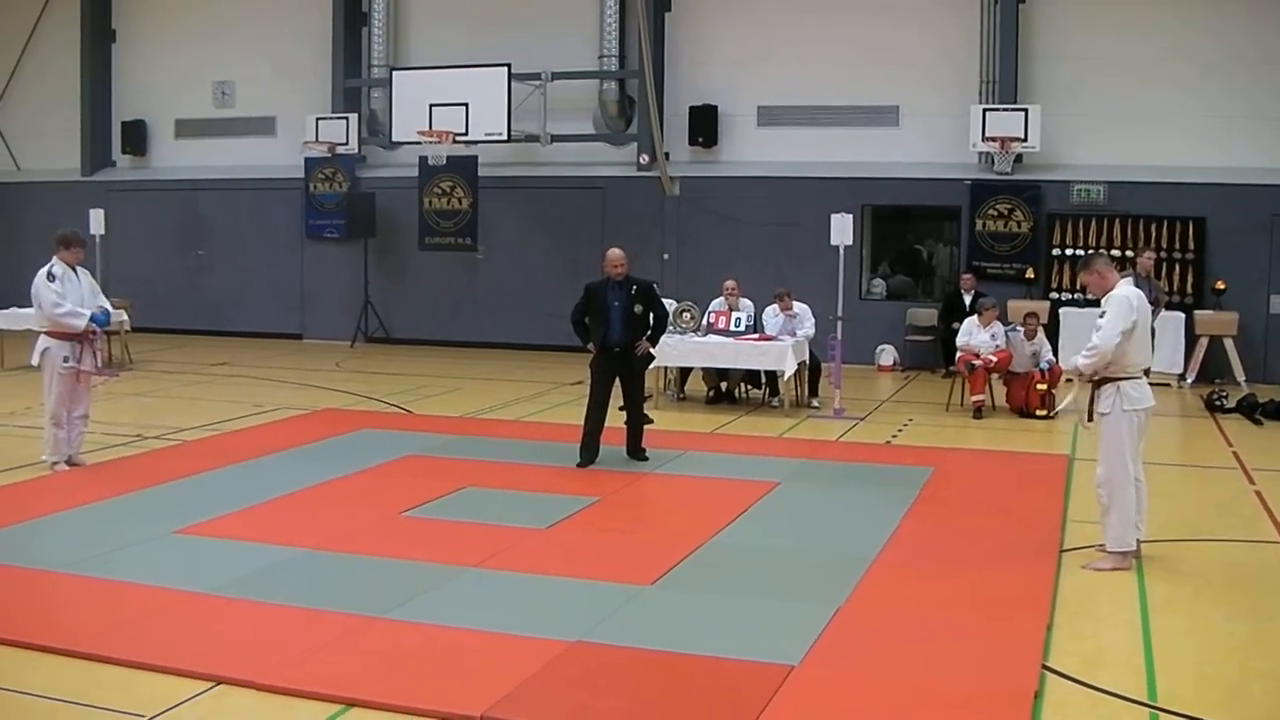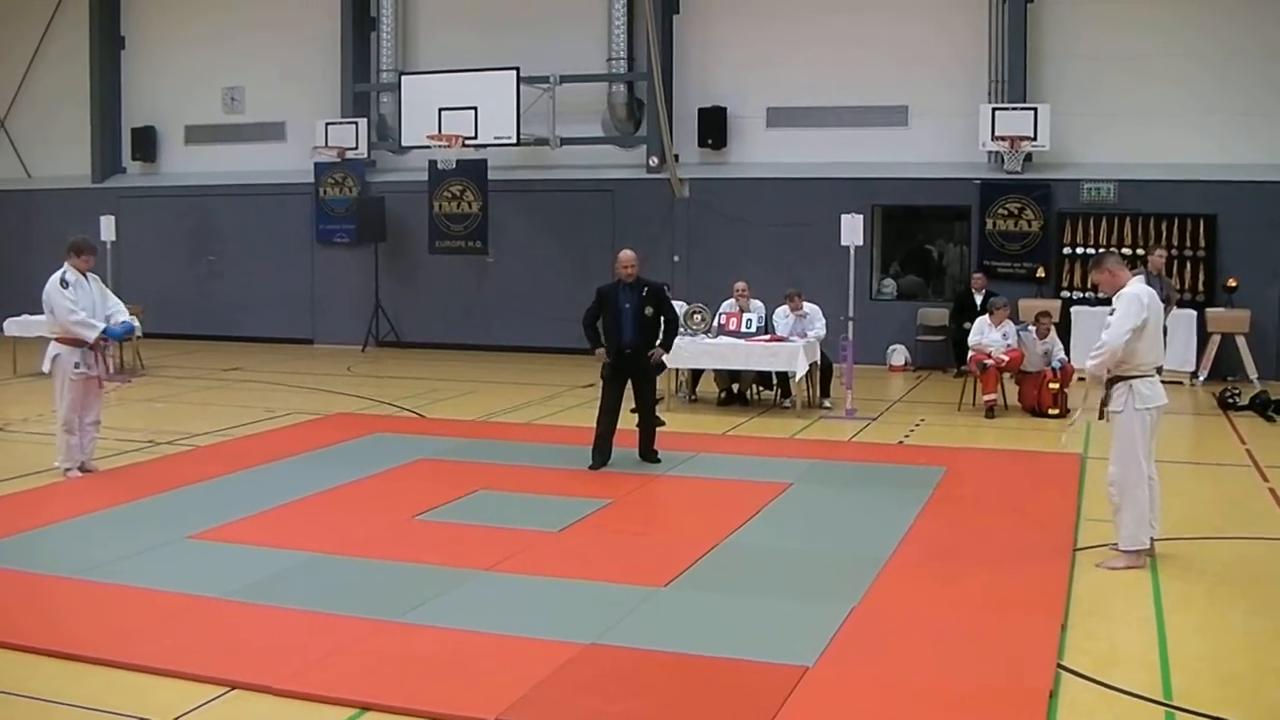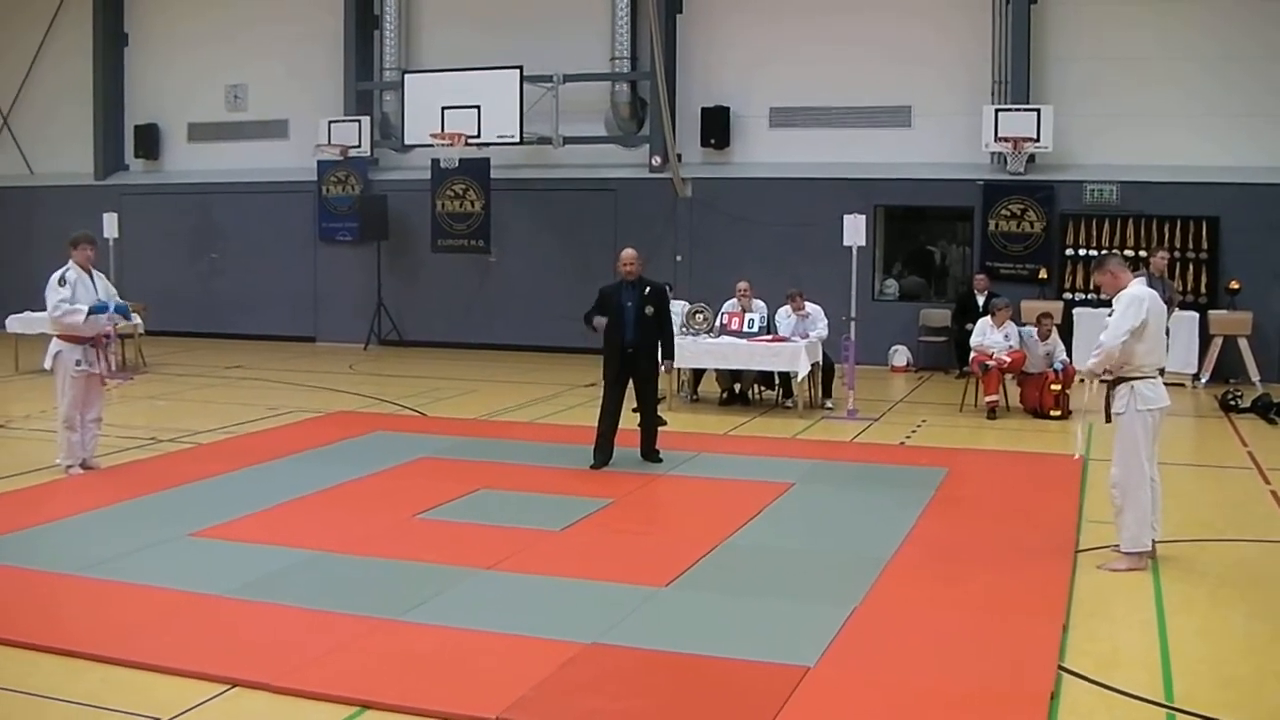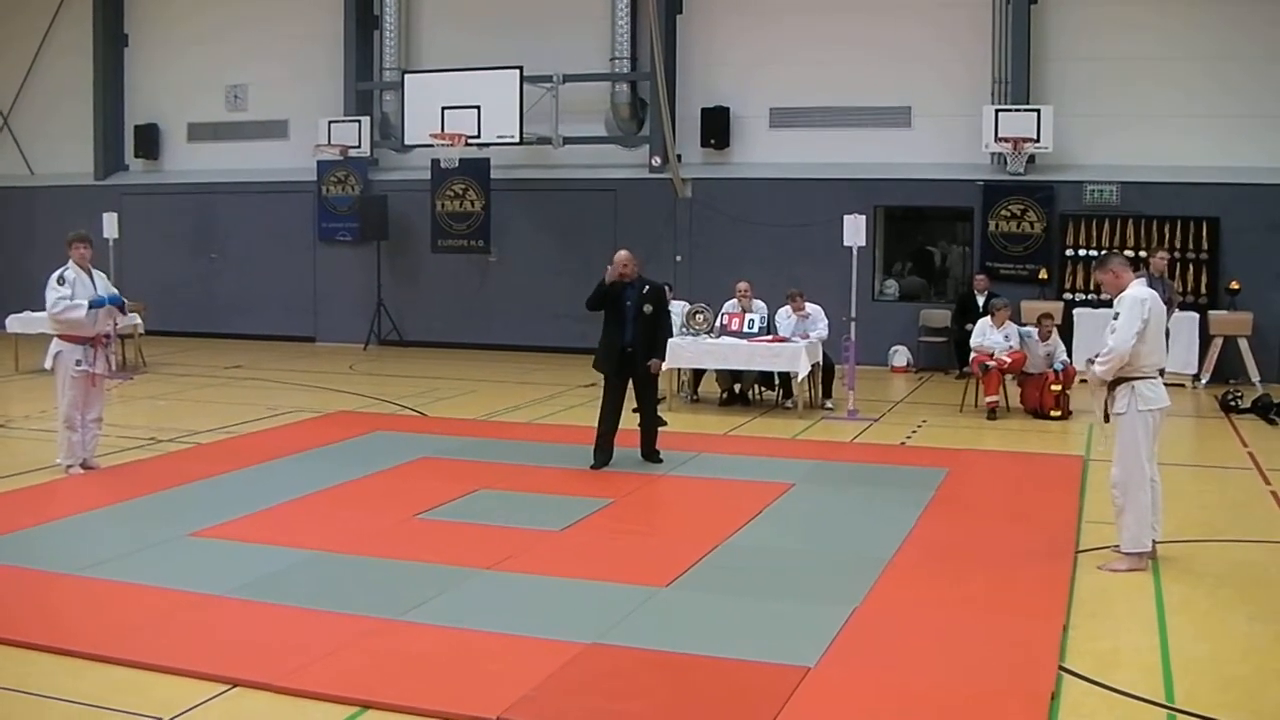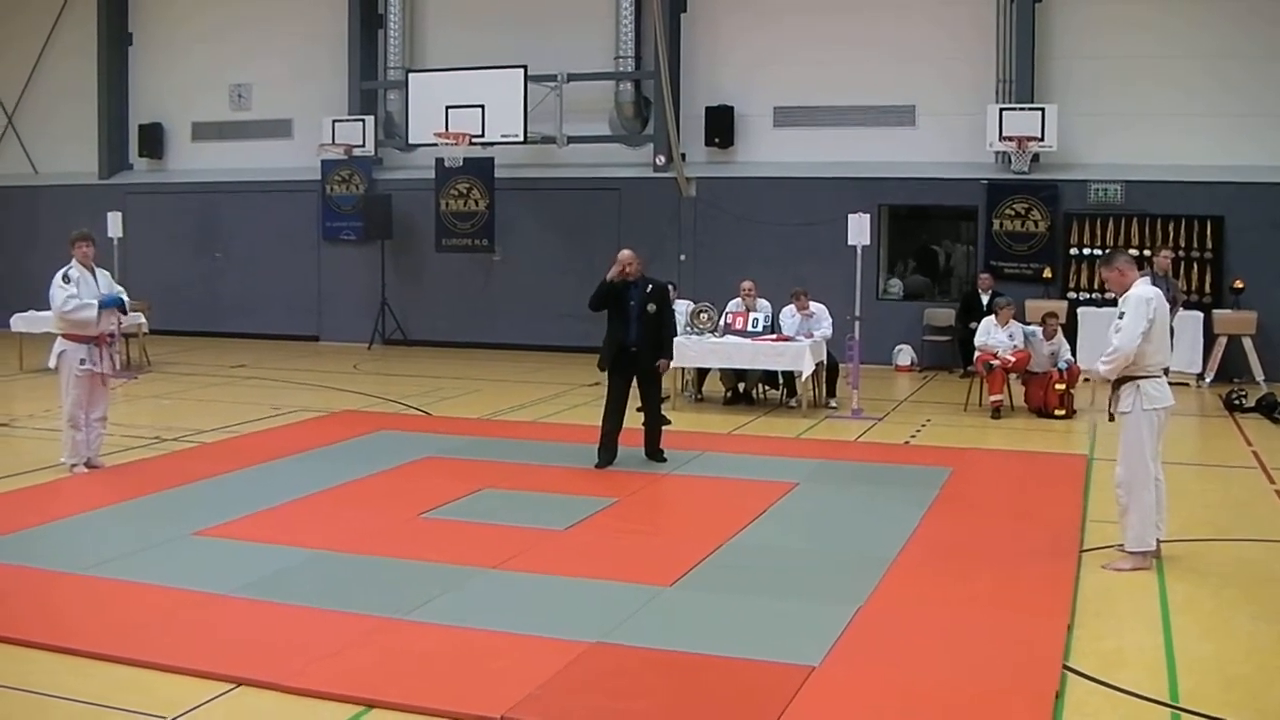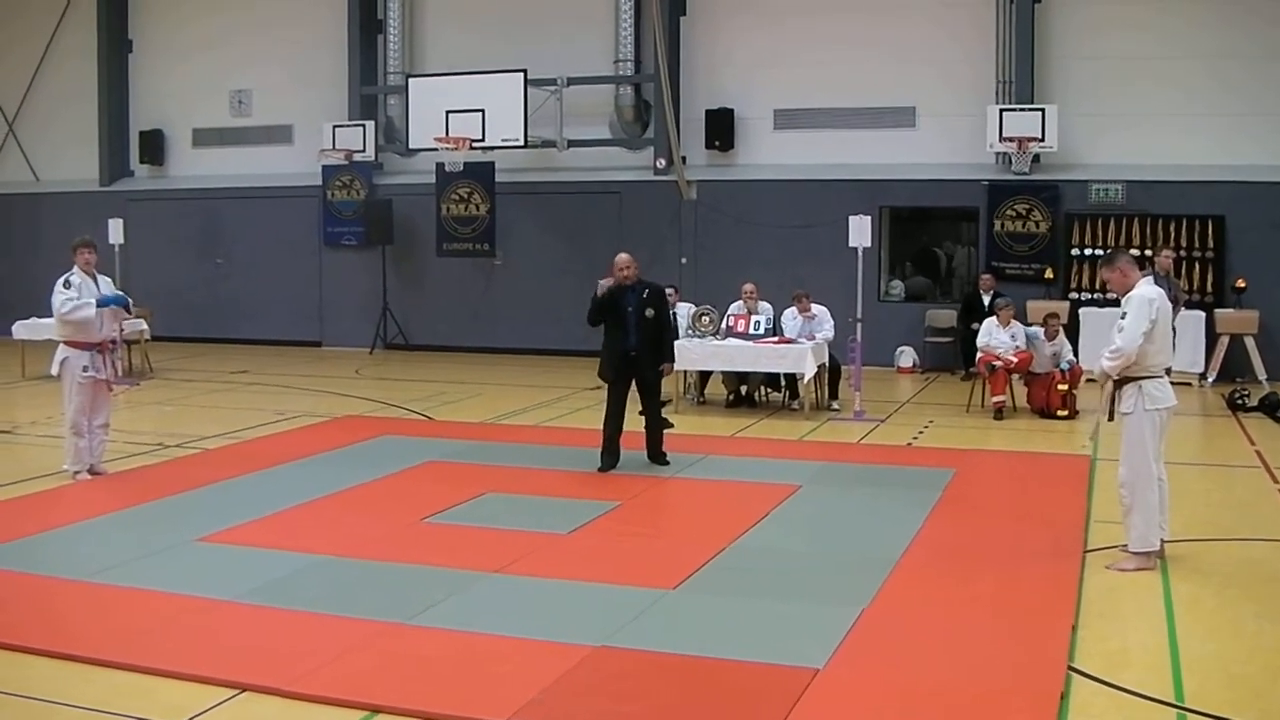
dt=0.3s
person 1, frame 1
left shoulder: (1119, 299)
right shoulder: (1134, 296)
left elbow: (1103, 345)
left wrist: (1079, 364)
right wrist: (1092, 365)
left hip: (1121, 395)
right hip: (1131, 390)
left knee: (1114, 473)
right knee: (1129, 469)
left ankle: (1120, 551)
right ankle: (1129, 539)
person 1, frame 2
left shoulder: (1131, 297)
right shoulder: (1145, 293)
left elbow: (1112, 342)
left wrist: (1092, 369)
right wrist: (1108, 367)
left hip: (1133, 392)
right hip: (1143, 388)
left knee: (1126, 471)
right knee: (1141, 467)
left ankle: (1133, 550)
right ankle: (1143, 538)
person 1, frame 3
left shoulder: (1131, 298)
right shoulder: (1149, 296)
left elbow: (1110, 343)
left wrist: (1092, 367)
right wrist: (1109, 366)
left hip: (1135, 394)
right hip: (1146, 389)
left knee: (1129, 472)
right knee: (1143, 469)
left ankle: (1135, 551)
right ankle: (1144, 539)
person 1, frame 4
left shoulder: (1132, 299)
right shoulder: (1148, 296)
left elbow: (1120, 347)
left wrist: (1098, 373)
right wrist: (1105, 365)
left hip: (1136, 395)
right hip: (1146, 390)
left knee: (1129, 473)
right knee: (1144, 469)
left ankle: (1135, 551)
right ankle: (1145, 540)
person 1, frame 5
left shoulder: (1137, 298)
right shoulder: (1152, 294)
left elbow: (1124, 347)
left wrist: (1103, 370)
right wrist: (1111, 368)
left hip: (1140, 394)
right hip: (1149, 389)
left knee: (1133, 472)
right knee: (1147, 469)
left ankle: (1139, 551)
right ankle: (1149, 539)
person 1, frame 6
left shoulder: (1140, 298)
right shoulder: (1154, 294)
left elbow: (1126, 346)
left wrist: (1106, 367)
right wrist: (1115, 367)
left hip: (1142, 394)
right hip: (1152, 389)
left knee: (1136, 472)
right knee: (1150, 468)
left ankle: (1143, 551)
right ankle: (1153, 539)
person 2, frame 1
left shoulder: (83, 275)
right shoulder: (48, 275)
left elbow: (98, 298)
right elbow: (56, 309)
left wrist: (103, 312)
right wrist: (90, 317)
left hip: (81, 346)
right hip: (57, 347)
left knee: (80, 404)
right knee: (57, 405)
left ankle: (72, 452)
right ankle: (56, 456)
person 2, frame 2
left shoulder: (92, 280)
right shoulder: (59, 282)
left elbow: (110, 304)
right elbow: (71, 317)
left wrist: (125, 322)
right wrist: (105, 330)
left hip: (91, 353)
right hip: (68, 353)
left knee: (91, 411)
right knee: (69, 412)
left ankle: (85, 458)
right ankle: (69, 463)
person 2, frame 3
left shoulder: (99, 278)
right shoulder: (62, 278)
left elbow: (113, 302)
right elbow: (56, 311)
left wrist: (120, 309)
right wrist: (89, 310)
left hip: (93, 349)
right hip: (69, 350)
left knee: (93, 408)
right knee: (70, 408)
left ankle: (86, 455)
right ankle: (70, 460)
person 2, frame 4
left shoulder: (100, 277)
right shoulder: (62, 277)
left elbow: (114, 304)
right elbow: (55, 308)
left wrist: (118, 302)
right wrist: (88, 304)
left hip: (95, 349)
right hip: (70, 349)
left knee: (94, 407)
right knee: (71, 408)
left ankle: (87, 455)
right ankle: (71, 460)
person 2, frame 5
left shoulder: (103, 276)
right shoulder: (66, 276)
left elbow: (122, 299)
right elbow: (64, 307)
left wrist: (117, 302)
right wrist: (99, 304)
left hip: (98, 348)
right hip: (74, 348)
left knee: (98, 407)
right knee: (75, 407)
left ankle: (91, 454)
right ankle: (75, 459)
person 2, frame 6
left shoulder: (105, 282)
right shoulder: (67, 282)
left elbow: (119, 311)
right elbow: (63, 309)
left wrist: (123, 303)
right wrist: (97, 303)
left hip: (100, 355)
right hip: (76, 355)
left knee: (100, 413)
right knee: (77, 414)
left ankle: (94, 461)
right ankle: (78, 465)
person 3, frame 1
left shoulder: (644, 288)
right shoulder: (593, 289)
left elbow: (662, 315)
right elbow: (576, 316)
left wrist: (651, 340)
right wrist: (588, 341)
left hip: (632, 355)
right hip: (604, 355)
left knee: (635, 406)
right knee: (596, 406)
left ankle: (635, 449)
right ankle: (588, 452)
person 3, frame 2
left shoulder: (654, 290)
right shoulder: (605, 292)
left elbow: (672, 319)
right elbow: (588, 321)
left wrist: (664, 347)
right wrist: (597, 346)
left hip: (644, 358)
right hip: (615, 359)
left knee: (647, 408)
right knee: (608, 408)
left ankle: (647, 451)
right ankle: (601, 454)
person 3, frame 3
left shoulder: (656, 291)
right shoulder: (608, 291)
left elbow: (665, 326)
right elbow: (589, 316)
left wrist: (668, 356)
right wrist: (594, 320)
left hip: (645, 357)
right hip: (617, 358)
left knee: (648, 407)
right knee: (609, 408)
left ankle: (649, 450)
right ankle: (602, 454)
person 3, frame 4
left shoulder: (654, 290)
right shoulder: (611, 289)
left elbow: (663, 326)
right elbow: (591, 305)
left wrist: (659, 356)
right wrist: (607, 281)
left hip: (644, 357)
right hip: (615, 357)
left knee: (648, 407)
right knee: (610, 408)
left ankle: (649, 451)
right ankle: (603, 454)
person 3, frame 5
left shoulder: (658, 289)
right shoulder: (614, 289)
left elbow: (668, 324)
right elbow: (594, 305)
left wrist: (666, 355)
right wrist: (608, 279)
left hip: (649, 356)
right hip: (619, 356)
left knee: (652, 406)
right knee: (614, 407)
left ankle: (653, 450)
right ankle: (607, 453)
person 3, frame 6
left shoulder: (655, 292)
right shoulder: (609, 295)
left elbow: (666, 328)
right elbow: (593, 321)
left wrist: (668, 358)
right wrist: (599, 295)
left hip: (648, 360)
right hip: (618, 361)
left knee: (652, 409)
right knee: (614, 410)
left ankle: (656, 452)
right ankle: (610, 456)
